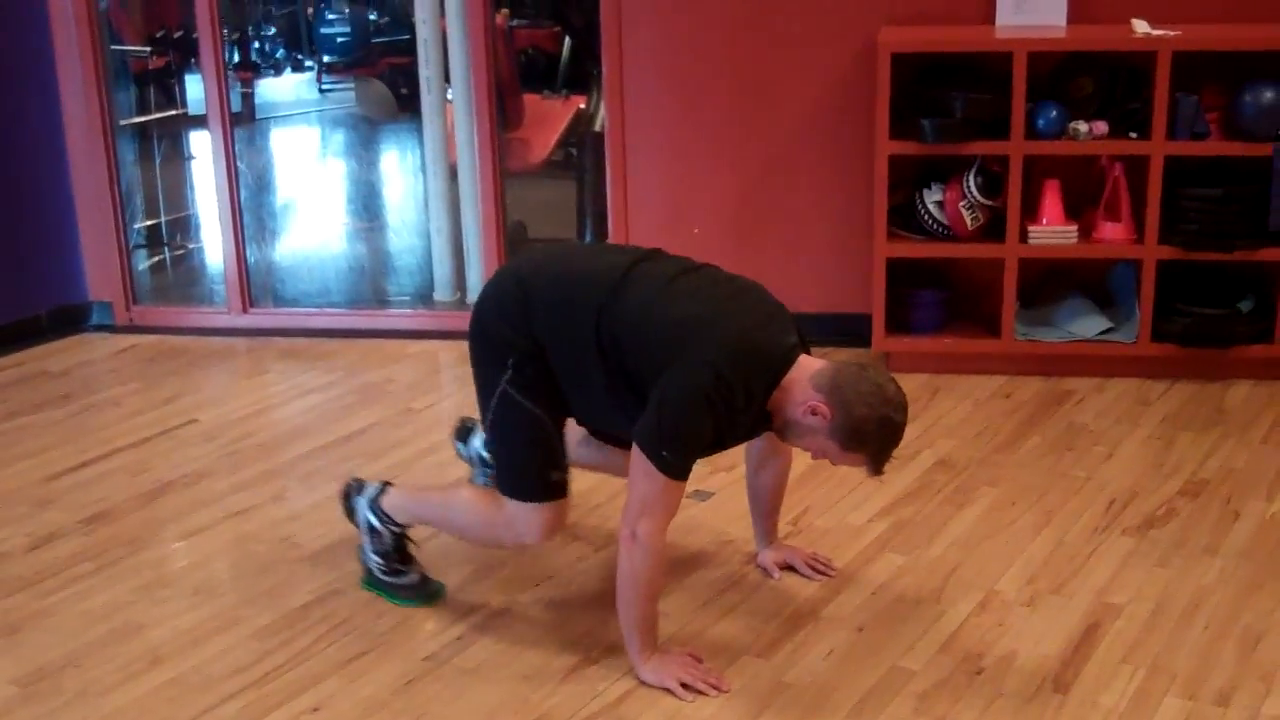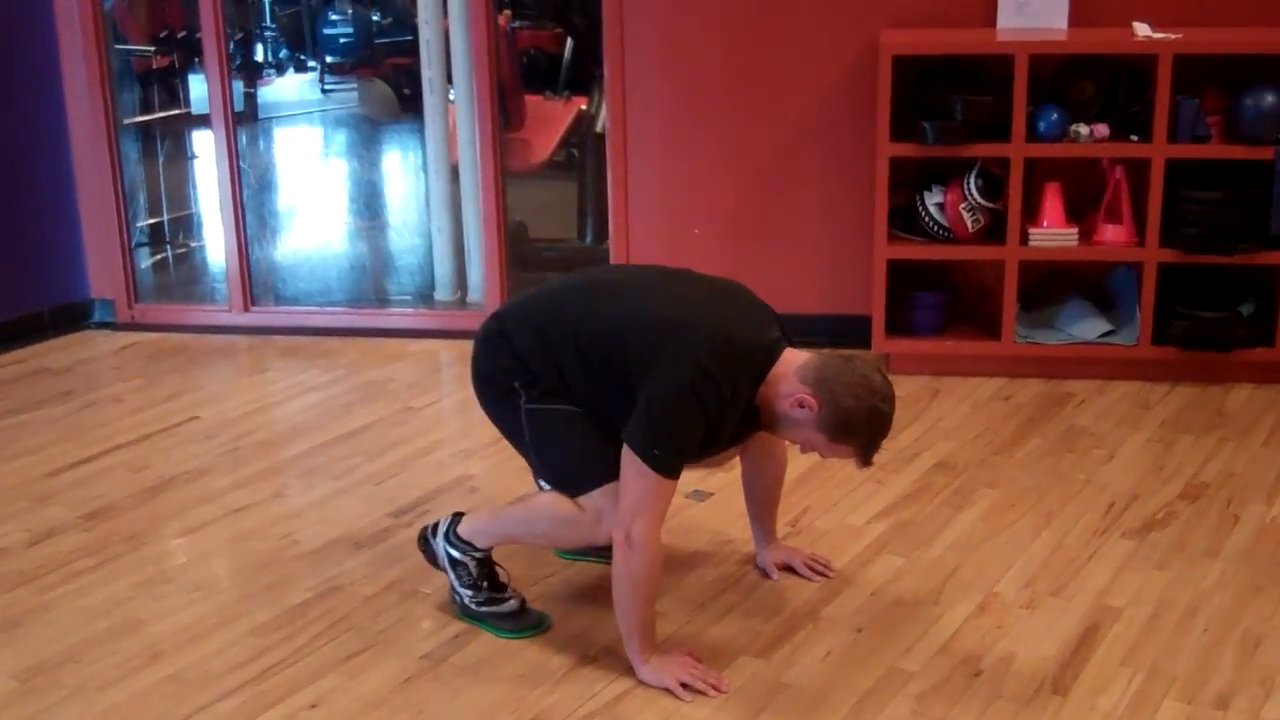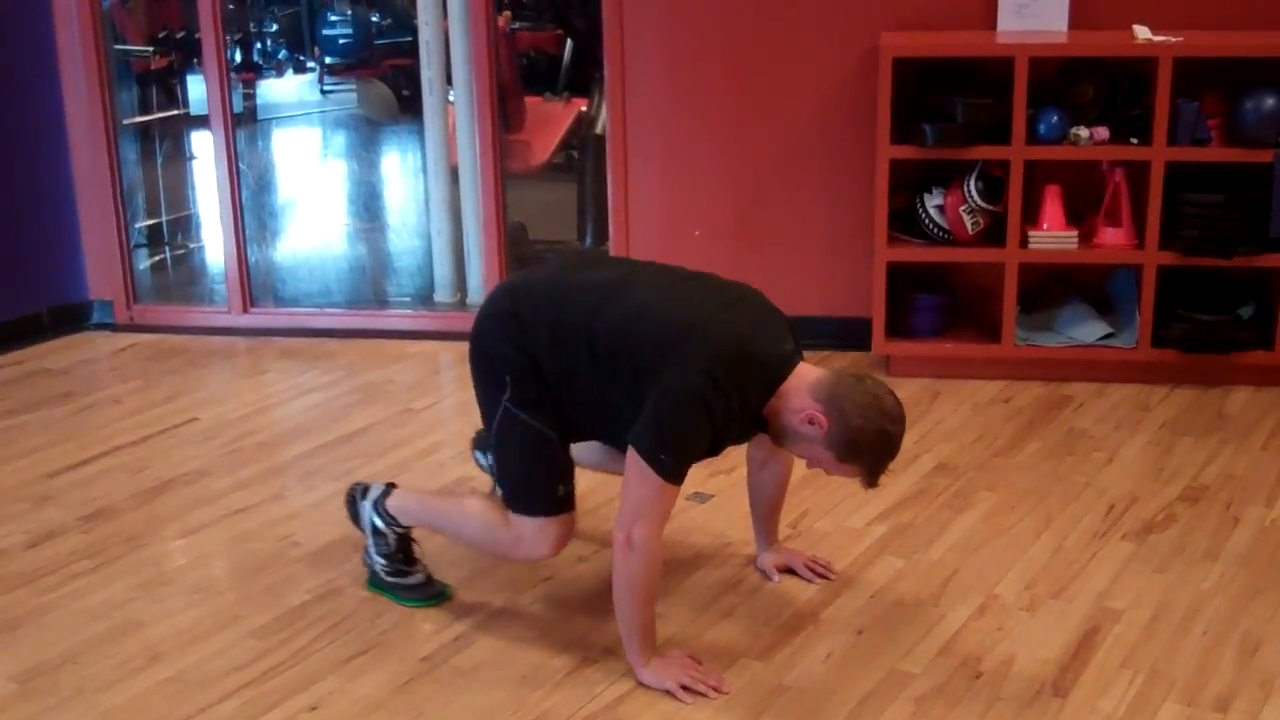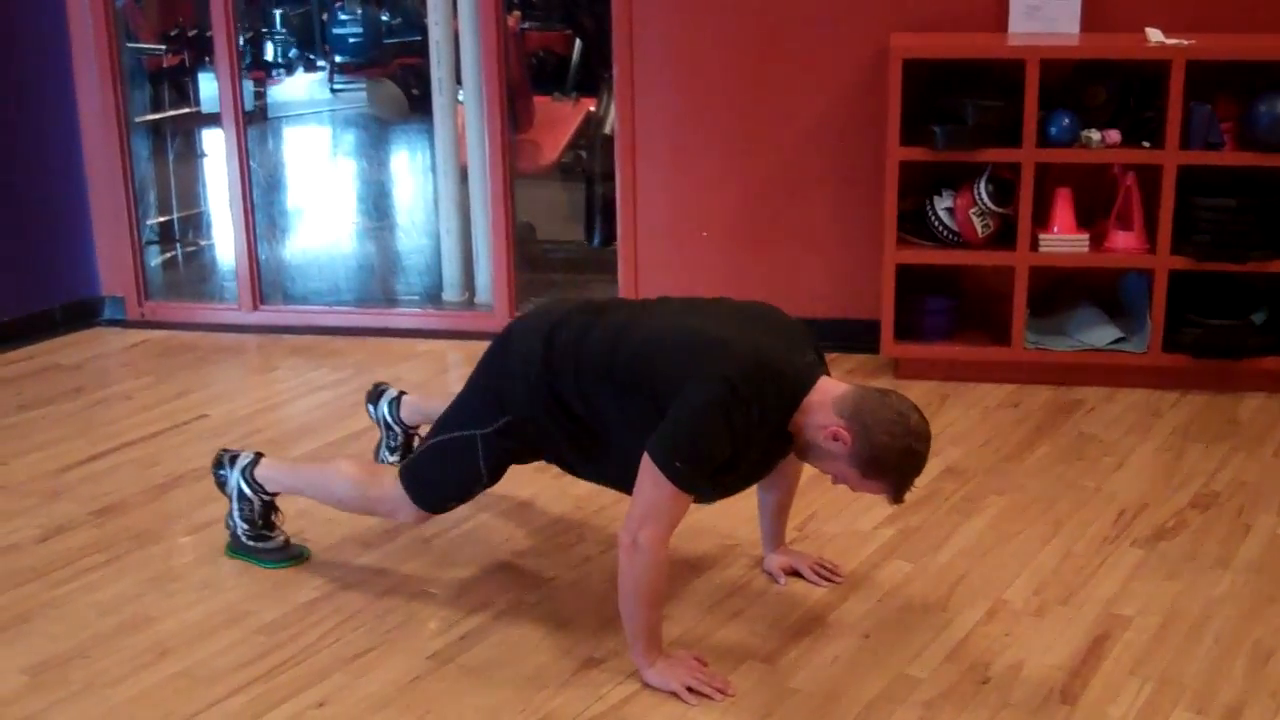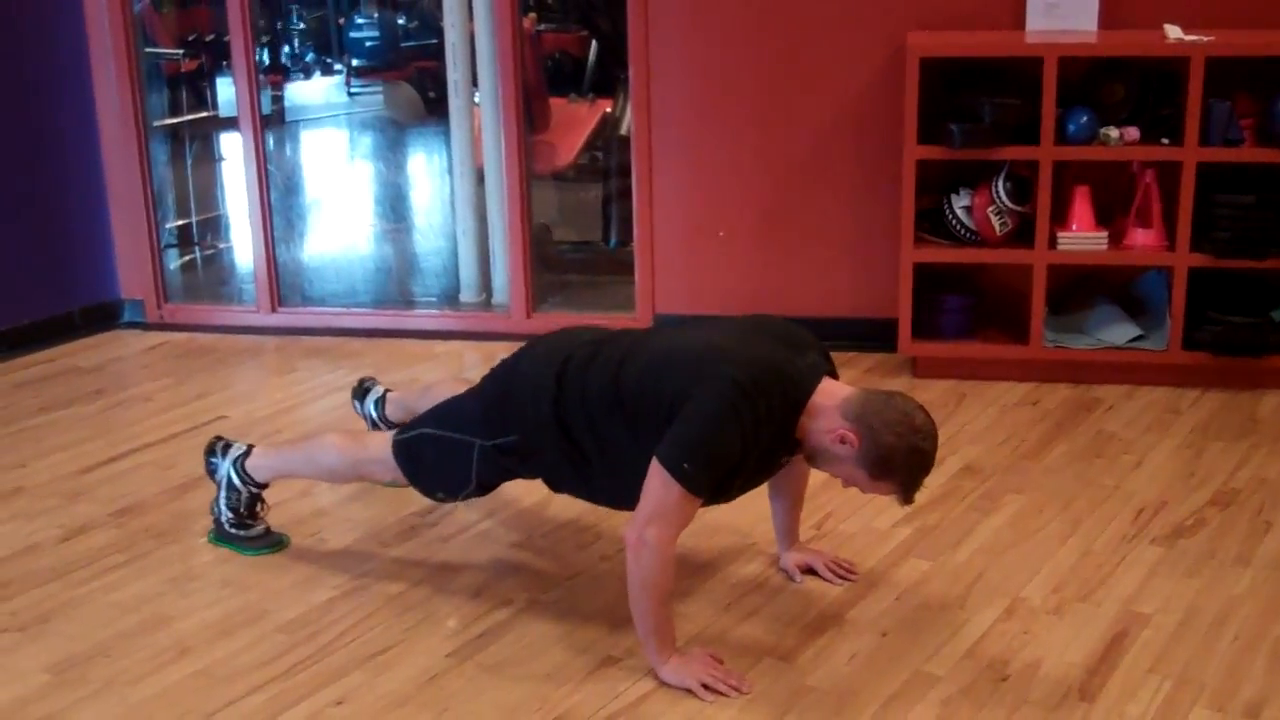
dt=0.4s
person 1, frame 1
left shoulder: (788, 352)
right shoulder: (709, 387)
left elbow: (769, 445)
right elbow: (641, 529)
left wrist: (768, 542)
right wrist: (643, 656)
left hip: (572, 304)
right hip: (517, 319)
left knee: (635, 456)
right knee: (534, 522)
left ankle: (490, 442)
right ankle: (383, 508)
person 1, frame 2
left shoulder: (770, 347)
right shoulder: (694, 384)
left elbow: (762, 442)
right elbow: (634, 532)
left wrist: (768, 543)
right wrist: (645, 658)
left hip: (578, 343)
right hip: (516, 362)
left knee: (726, 436)
right knee: (613, 512)
left ankle: (569, 478)
right ankle: (461, 539)
person 1, frame 3
left shoulder: (781, 358)
right shoulder: (703, 390)
left elbow: (769, 451)
right elbow: (635, 535)
left wrist: (769, 546)
right wrist: (645, 659)
left hip: (569, 325)
right hip: (515, 342)
left knee: (643, 455)
right knee: (542, 536)
left ankle: (508, 448)
right ankle: (388, 511)
person 1, frame 4
left shoulder: (801, 367)
right shoulder: (726, 404)
left elbow: (779, 449)
right elbow: (639, 539)
left wrist: (774, 548)
right wrist: (650, 660)
left hip: (567, 355)
right hip: (532, 375)
right knee: (407, 499)
left ankle: (400, 412)
right ankle: (253, 478)
person 1, frame 5
left shoulder: (808, 370)
right shoulder: (732, 409)
left elbow: (787, 448)
right elbow: (647, 539)
left wrist: (789, 545)
right wrist: (664, 657)
left hip: (580, 367)
right hip: (541, 406)
left knee: (476, 400)
right knee: (388, 457)
left ankle: (383, 401)
right ankle: (242, 467)
